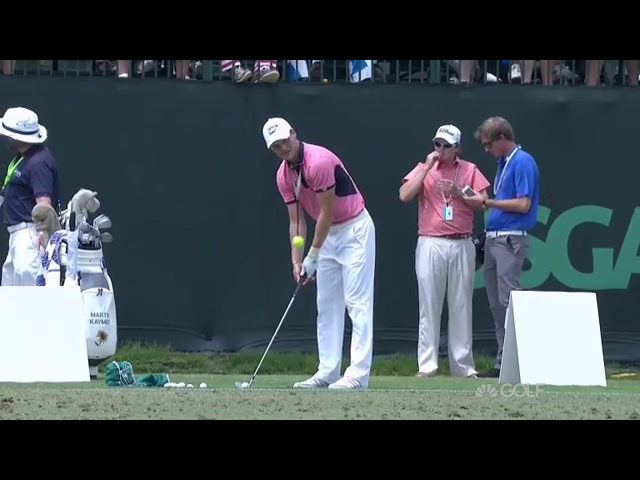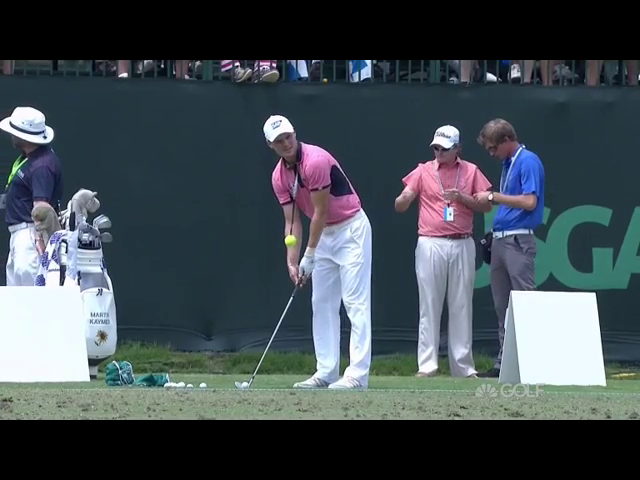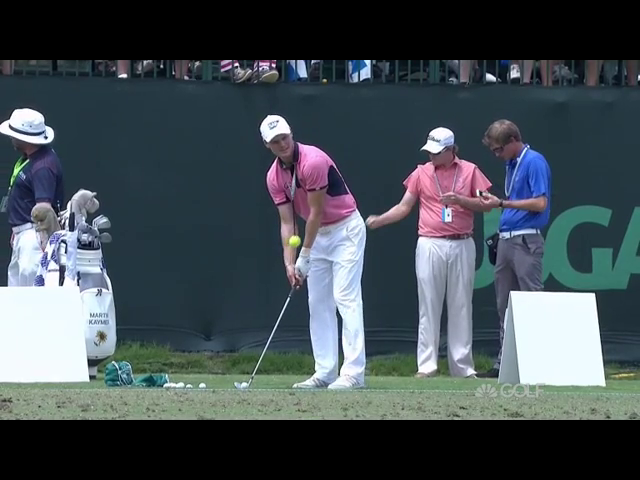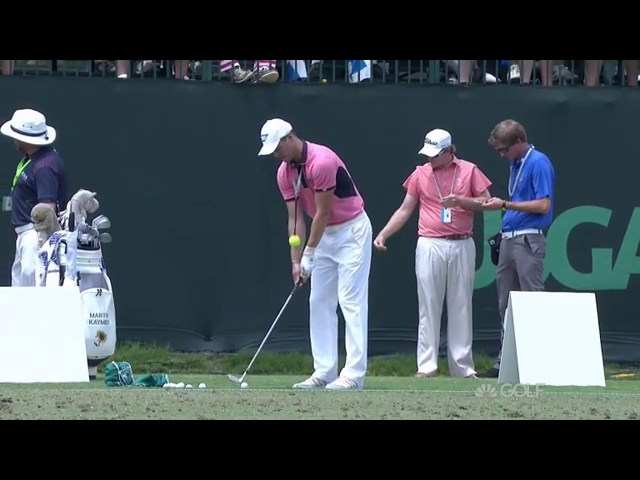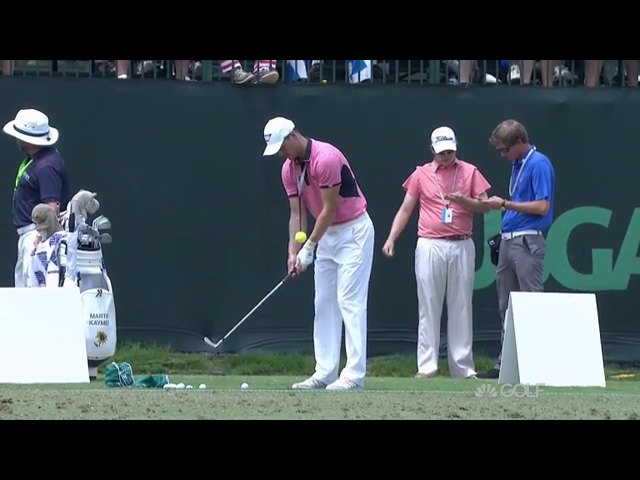
dt=0.4s
person 1, frame 1
left shoulder: (319, 161)
right shoulder: (283, 176)
left elbow: (327, 212)
right elbow: (296, 220)
left wrist: (313, 255)
right wrist: (297, 261)
left hip: (355, 229)
right hip: (328, 234)
left knee: (357, 302)
right knee: (327, 304)
left ankle: (358, 374)
right ankle: (328, 371)
person 1, frame 2
left shoulder: (316, 160)
right shoulder: (278, 176)
left elbow: (321, 212)
right elbow: (291, 221)
left wrist: (308, 255)
right wrist: (292, 263)
left hip: (351, 229)
right hip: (325, 234)
left knee: (355, 302)
right knee: (322, 304)
left ankle: (357, 374)
right ankle: (326, 371)
person 1, frame 3
left shoulder: (314, 161)
right shoulder: (274, 177)
left elbow: (316, 213)
right elbow: (287, 222)
left wrist: (304, 255)
right wrist: (290, 263)
left hip: (346, 229)
right hip: (319, 235)
left knee: (346, 298)
right knee: (318, 304)
left ankle: (353, 371)
right ankle: (325, 372)
person 1, frame 4
left shoulder: (322, 161)
right shoulder: (284, 172)
left elbow: (323, 212)
right elbow: (296, 218)
left wrist: (309, 254)
right wrist: (296, 260)
left hip: (352, 230)
right hip: (326, 234)
left knee: (351, 301)
right knee: (319, 302)
left ankle: (354, 373)
right ankle: (324, 371)
person 1, frame 5
left shoulder: (327, 158)
right shoulder: (289, 169)
left elbow: (329, 209)
right elbow: (297, 213)
left wrist: (308, 247)
right wrist: (293, 252)
left hip: (353, 231)
right hip: (328, 234)
left knee: (350, 302)
right knee: (324, 304)
left ankle: (353, 375)
right ankle: (325, 372)
person 2, frame 1
left shoulder: (523, 161)
right shoulder: (503, 163)
left elbow: (523, 204)
left wrist: (486, 202)
left hip: (511, 240)
right hip: (494, 239)
left knee: (509, 301)
right knee: (497, 305)
right ankle: (503, 362)
person 2, frame 2
left shoulder: (528, 161)
right shoulder: (507, 163)
left elbow: (530, 201)
left wrist: (493, 196)
left hip: (519, 240)
right hip: (500, 239)
right knee: (502, 306)
right ankle: (504, 361)
person 2, frame 3
left shoulder: (535, 161)
right shoulder: (511, 164)
left elbow: (540, 203)
left wrist: (501, 203)
left hip: (526, 240)
right hip: (505, 239)
right knee: (504, 306)
right ankle: (504, 361)
person 2, frame 4
left shoulder: (539, 162)
right shoulder: (515, 164)
left elbow: (544, 205)
left wrist: (505, 205)
right wrist: (500, 205)
left hip: (528, 240)
right hip: (508, 239)
right knee: (506, 305)
right ankle: (504, 362)
person 2, frame 5
left shoulder: (540, 164)
right shoulder: (517, 164)
left elbow: (543, 206)
left wrist: (504, 204)
right wrist: (501, 204)
left hip: (527, 241)
right hip: (508, 240)
right knee: (506, 306)
right ankle: (505, 362)
person 3, frame 1
left shoulder: (470, 170)
right shoulder: (423, 169)
left elbow: (483, 203)
right elbow: (404, 196)
left wrist: (458, 192)
right wrist: (427, 167)
left hip: (462, 246)
right hip: (430, 245)
left knee: (461, 306)
right knee: (429, 305)
left ankle: (463, 365)
right ankle: (427, 364)
person 3, frame 2
left shoulder: (471, 171)
right shoulder: (422, 171)
left elbow: (485, 205)
right elbow: (402, 205)
left wrist: (462, 198)
right wrist: (401, 201)
left hip: (462, 246)
right hip: (430, 246)
left knee: (461, 306)
right knee: (429, 306)
left ankle: (463, 365)
right ankle: (427, 364)
person 3, frame 3
left shoulder: (470, 170)
right shoulder: (421, 173)
left elbow: (485, 204)
right elbow: (404, 207)
left wrist: (459, 200)
right wrist: (379, 219)
left hip: (461, 246)
right hip: (429, 245)
left knee: (461, 306)
right knee: (429, 306)
left ankle: (462, 365)
right ankle: (426, 364)
person 3, frame 4
left shoulder: (469, 170)
right shoulder: (420, 174)
left elbow: (486, 201)
right elbow: (405, 210)
left wrist: (461, 201)
right wrist: (382, 234)
left hip: (462, 246)
right hip: (430, 246)
left knee: (461, 306)
right knee: (429, 306)
left ankle: (462, 365)
right ankle: (427, 364)
person 3, frame 5
left shoulder: (469, 171)
right shoulder: (421, 173)
left elbow: (485, 206)
right elbow: (405, 210)
left wrist: (463, 201)
right wrist: (391, 238)
left hip: (462, 247)
right hip: (430, 246)
left knee: (461, 307)
right knee: (428, 307)
left ankle: (463, 366)
right ankle: (426, 365)
person 4, frame 1
left shoulder: (38, 162)
right shoulder: (23, 157)
left elbow: (44, 201)
left hip: (31, 233)
right hip: (19, 233)
left knee: (30, 280)
person 4, frame 2
left shoulder: (41, 165)
right shoulder: (28, 156)
left elbow: (41, 204)
left wrist: (40, 237)
left hip: (31, 233)
right hip: (20, 232)
left knee: (29, 283)
person 4, frame 3
left shoulder: (43, 166)
right shoulder: (28, 157)
left elbow: (44, 206)
right wrist: (16, 230)
left hip: (34, 234)
right hip: (24, 233)
left knee: (32, 283)
right knee: (16, 281)
person 4, frame 4
left shoulder: (45, 165)
right shoulder: (32, 158)
left elbow: (48, 207)
left hip: (37, 233)
right hip: (26, 233)
left knee: (33, 282)
right knee: (19, 281)
person 4, frame 5
left shoulder: (47, 165)
right shoulder: (33, 158)
left elbow: (53, 206)
left hip: (38, 234)
right hip: (27, 234)
right knee: (22, 281)
